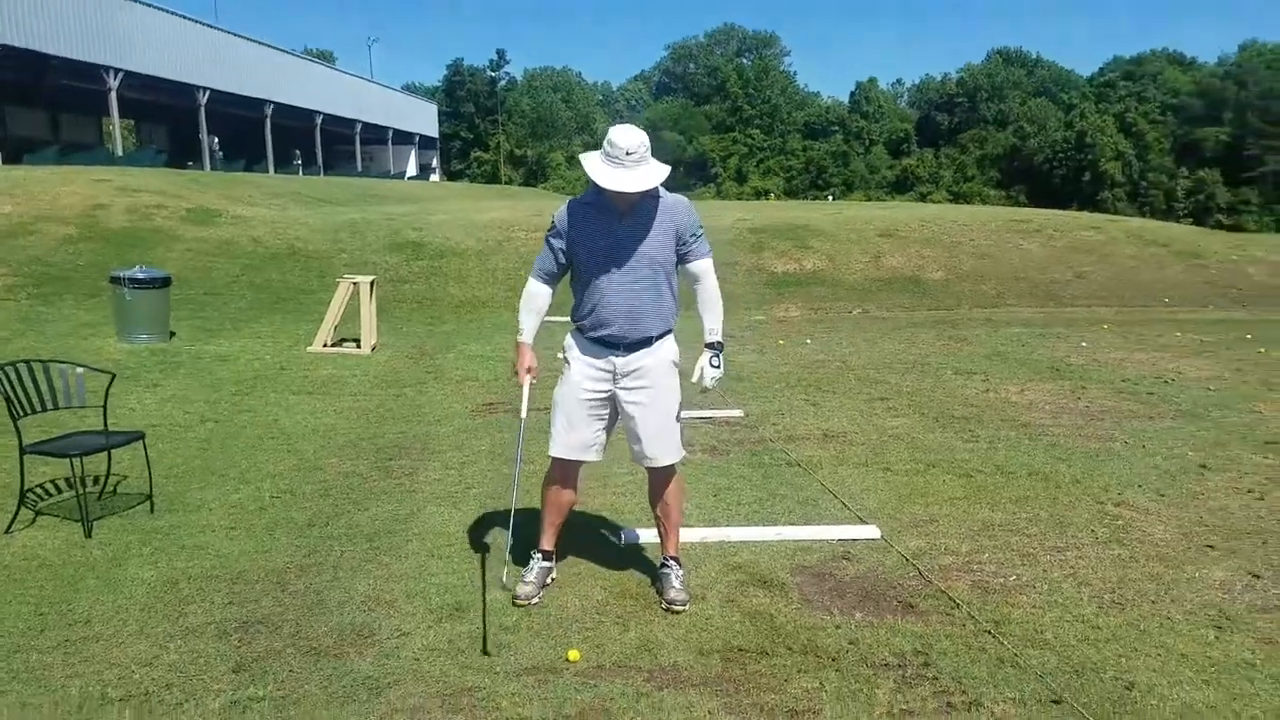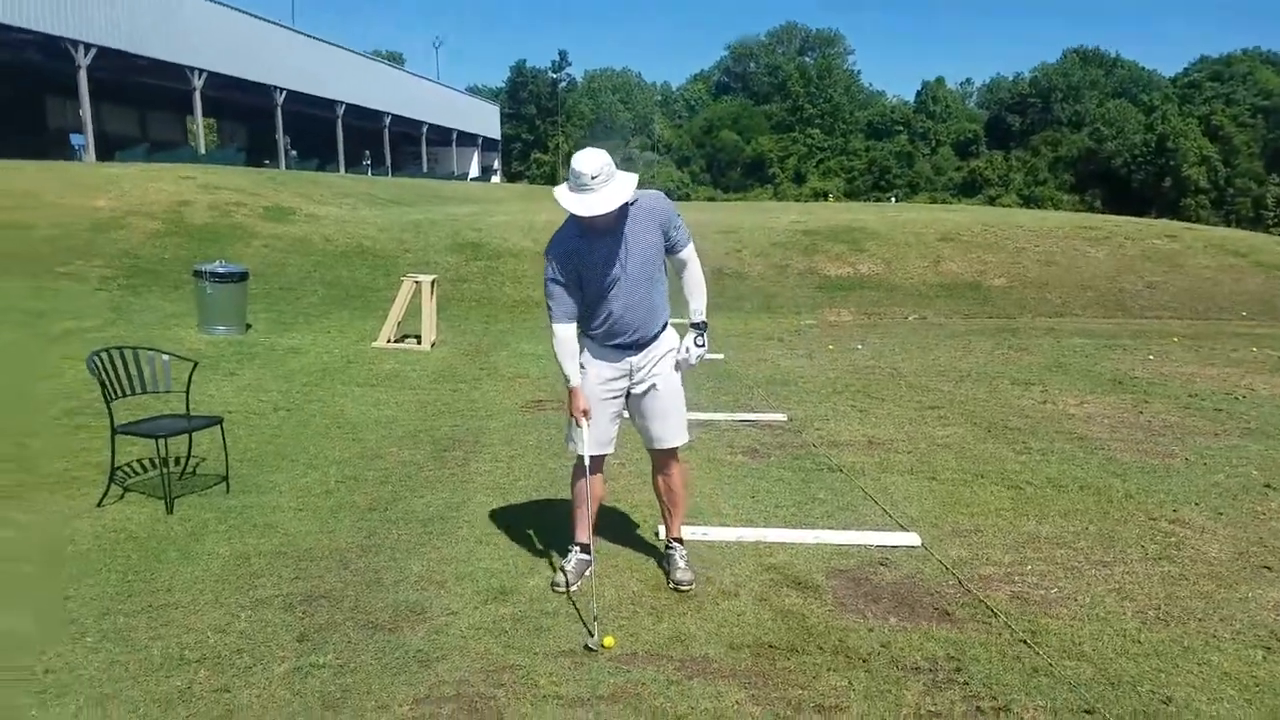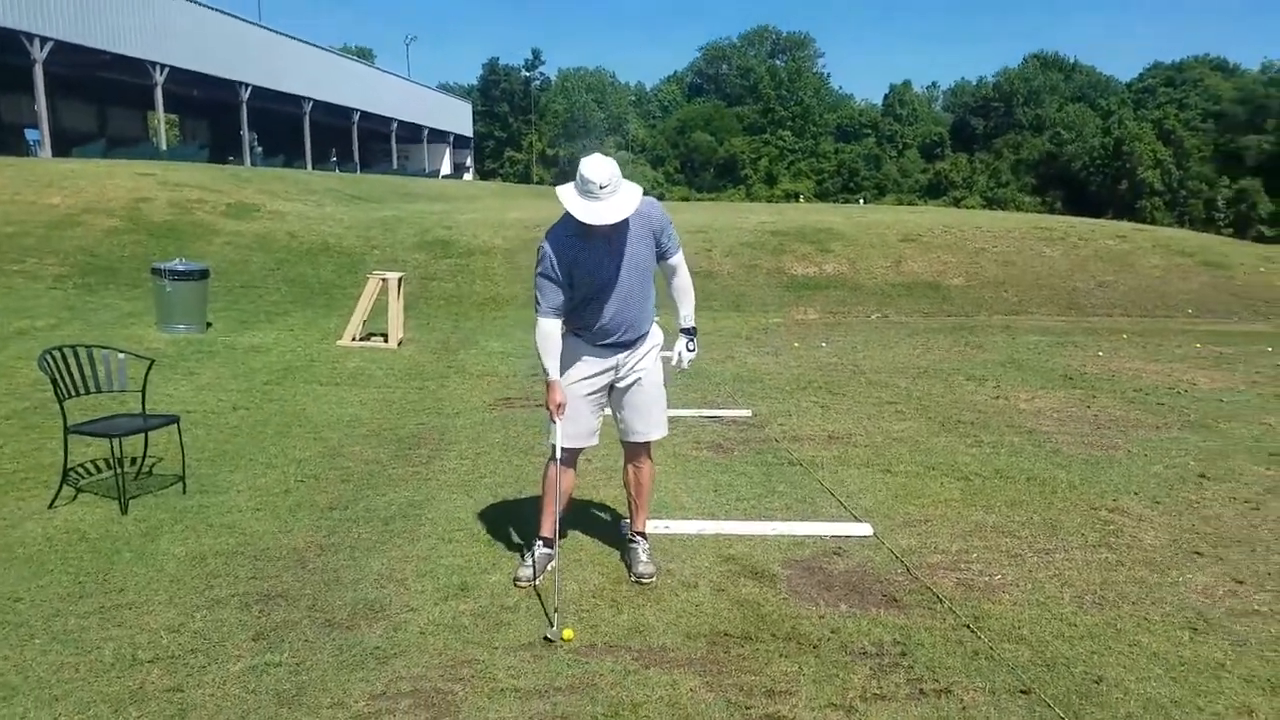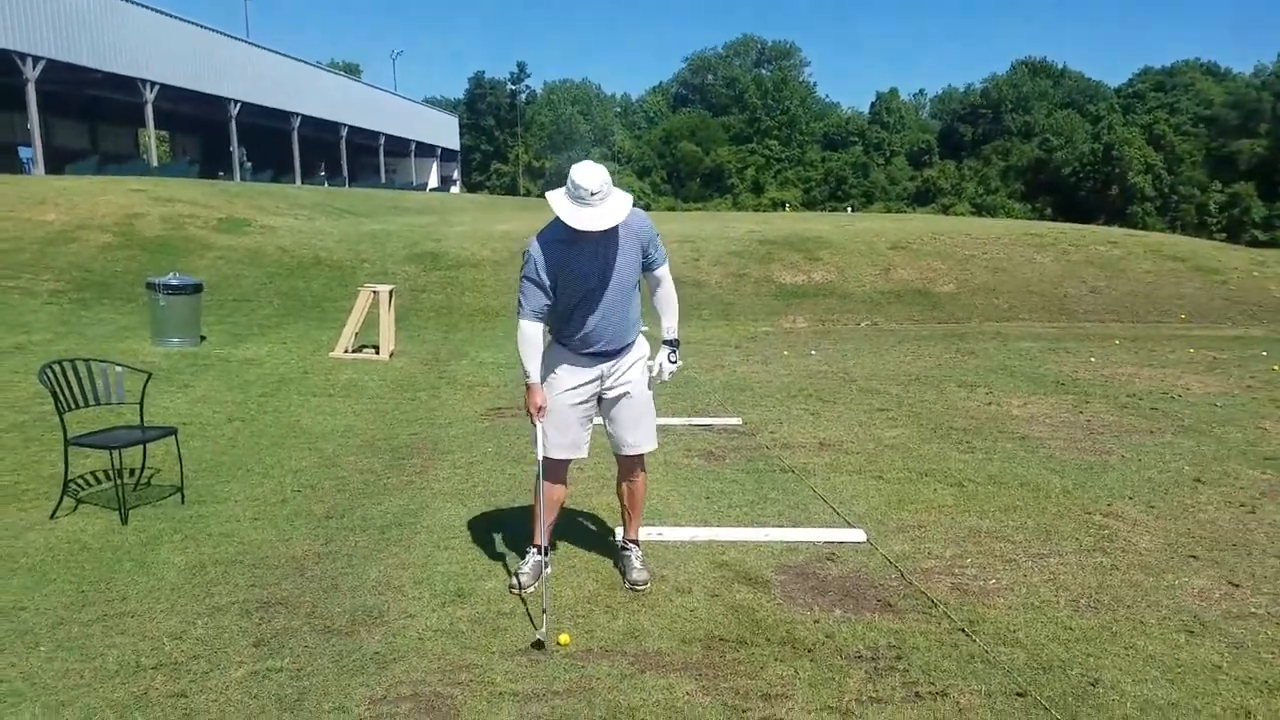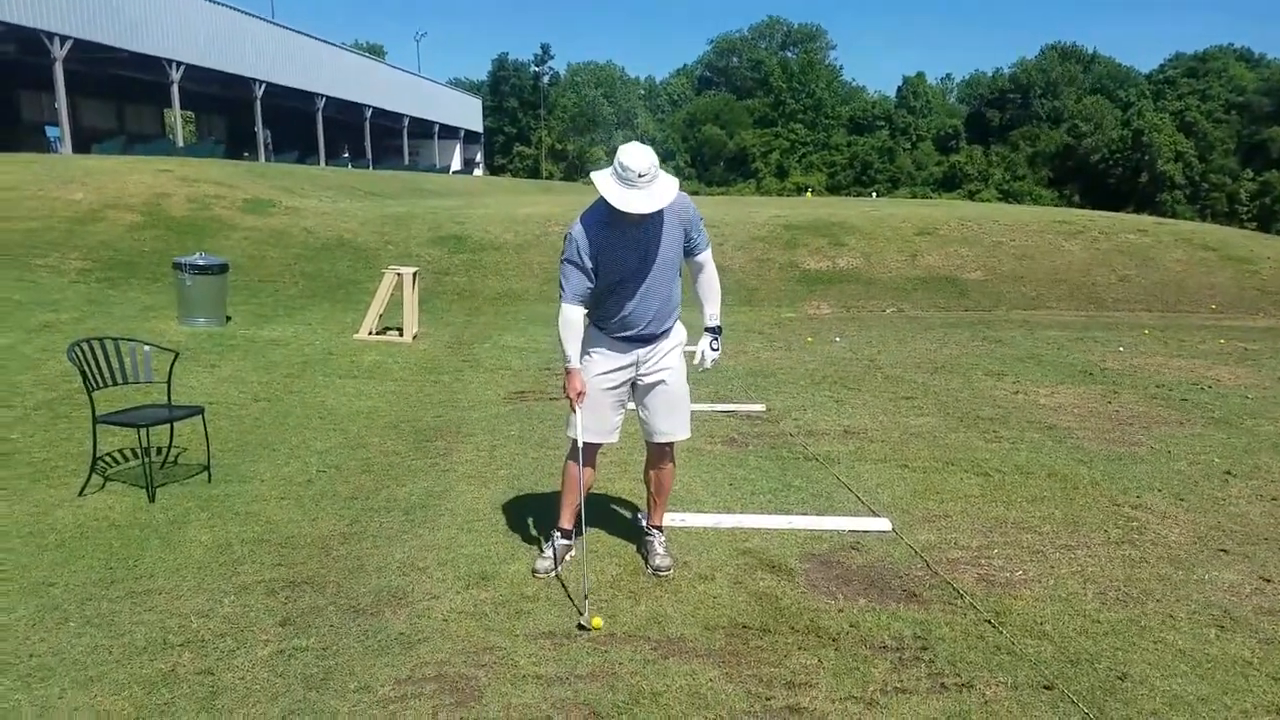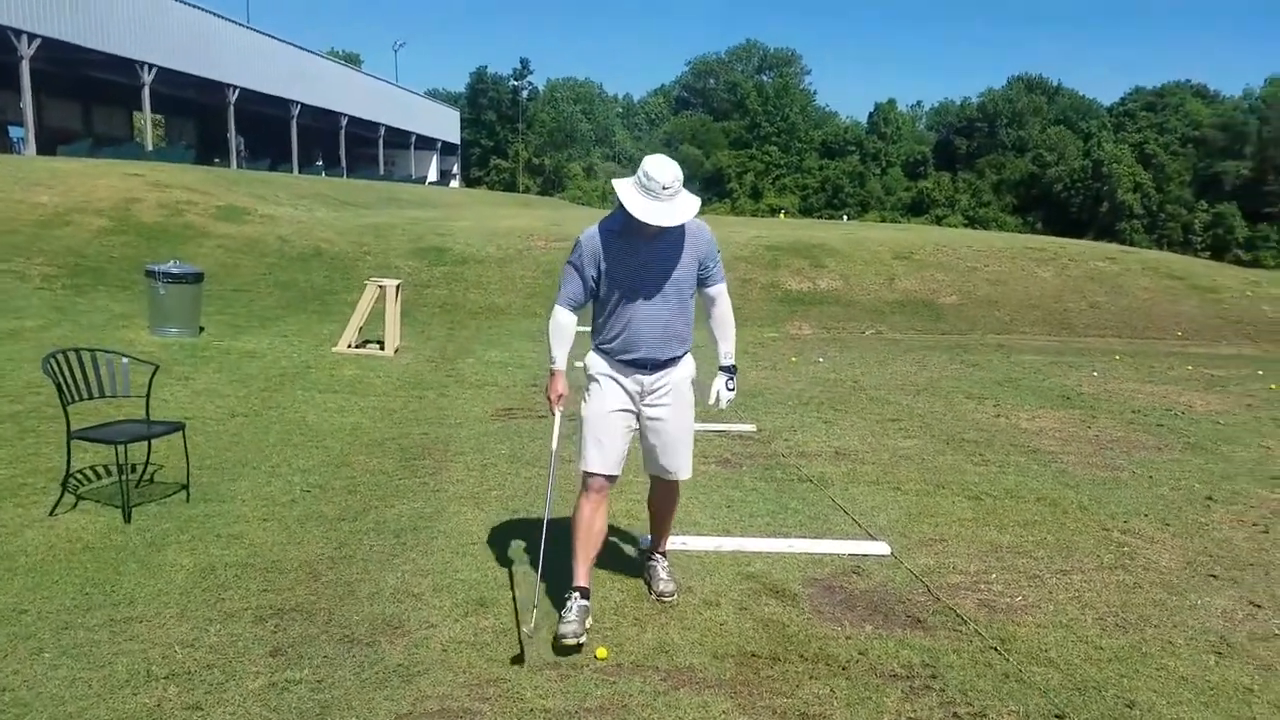
dt=0.7s
person 1, frame 1
left shoulder: (677, 211)
right shoulder: (572, 215)
left elbow: (703, 278)
right elbow: (541, 282)
left wrist: (713, 343)
right wrist: (525, 342)
left hip: (652, 357)
right hip: (586, 357)
left knee: (662, 466)
right knee: (564, 462)
left ankle: (671, 564)
right ankle: (544, 557)
person 1, frame 2
left shoulder: (656, 208)
right shoulder: (563, 247)
left elbow: (687, 263)
right elbow: (563, 322)
left wrist: (698, 326)
right wrist: (574, 385)
left hip: (657, 350)
right hip: (599, 357)
left knee: (667, 453)
right knee: (590, 457)
left ankle: (675, 546)
right ankle: (580, 549)
person 1, frame 3
left shoulder: (650, 215)
right shoulder: (557, 244)
left elbow: (676, 269)
right elbow: (548, 317)
left wrist: (687, 329)
right wrist: (553, 379)
left hip: (640, 349)
right hip: (583, 354)
left knee: (639, 447)
right knee: (566, 450)
left ankle: (638, 539)
right ankle: (545, 543)
person 1, frame 4
left shoulder: (638, 226)
right shoulder: (544, 247)
left elbow: (660, 281)
right elbow: (530, 320)
left wrist: (669, 341)
right wrist: (533, 382)
left hip: (627, 360)
right hip: (568, 364)
left knee: (632, 459)
right knee: (555, 460)
left ankle: (631, 546)
right ankle: (539, 551)
person 1, frame 5
left shoulder: (681, 211)
right shoulder: (586, 230)
left elbow: (703, 267)
right elbow: (572, 304)
left wrist: (712, 328)
right wrist: (573, 367)
left hip: (664, 346)
right hip: (605, 348)
left knee: (663, 446)
right knee: (586, 444)
left ankle: (654, 532)
right ankle: (563, 534)
person 1, frame 6
left shoulder: (698, 236)
right shoulder: (597, 239)
left elbow: (717, 300)
right elbow: (566, 307)
left wrist: (727, 365)
right wrist: (557, 370)
left hip: (672, 377)
right hip: (611, 376)
left knee: (667, 478)
right knee: (596, 482)
left ankle: (657, 557)
right ankle: (579, 595)
